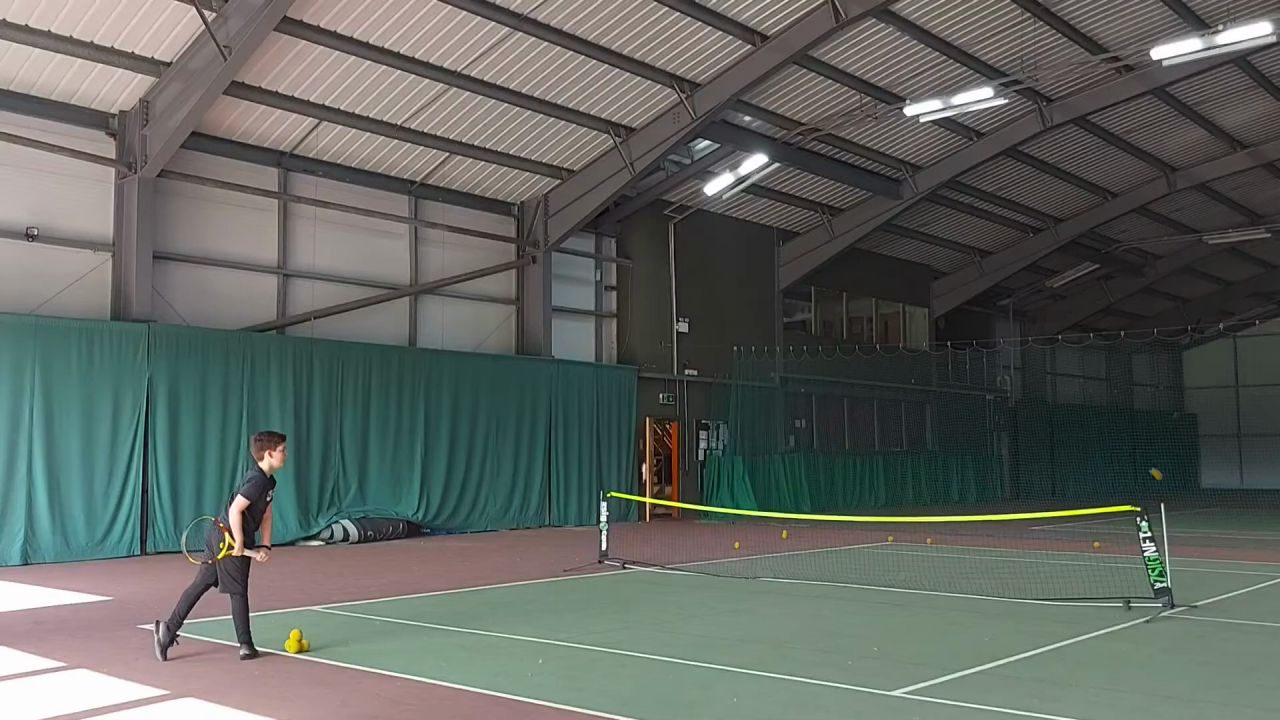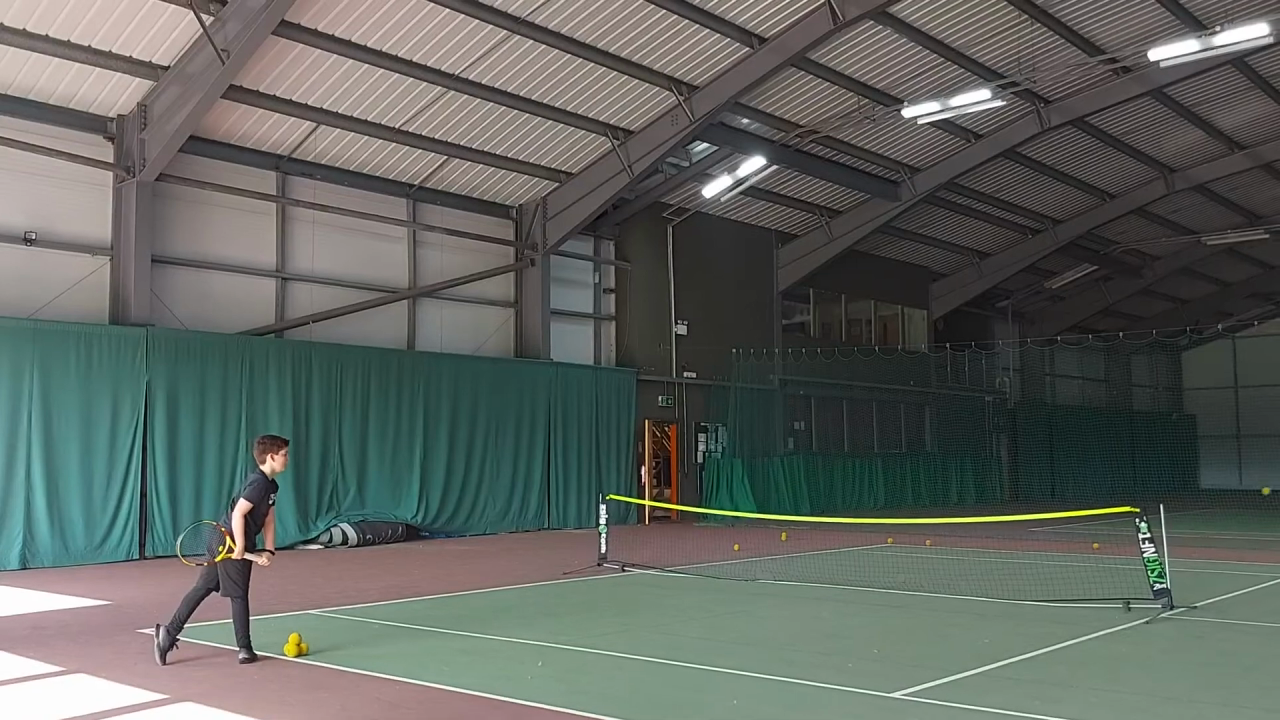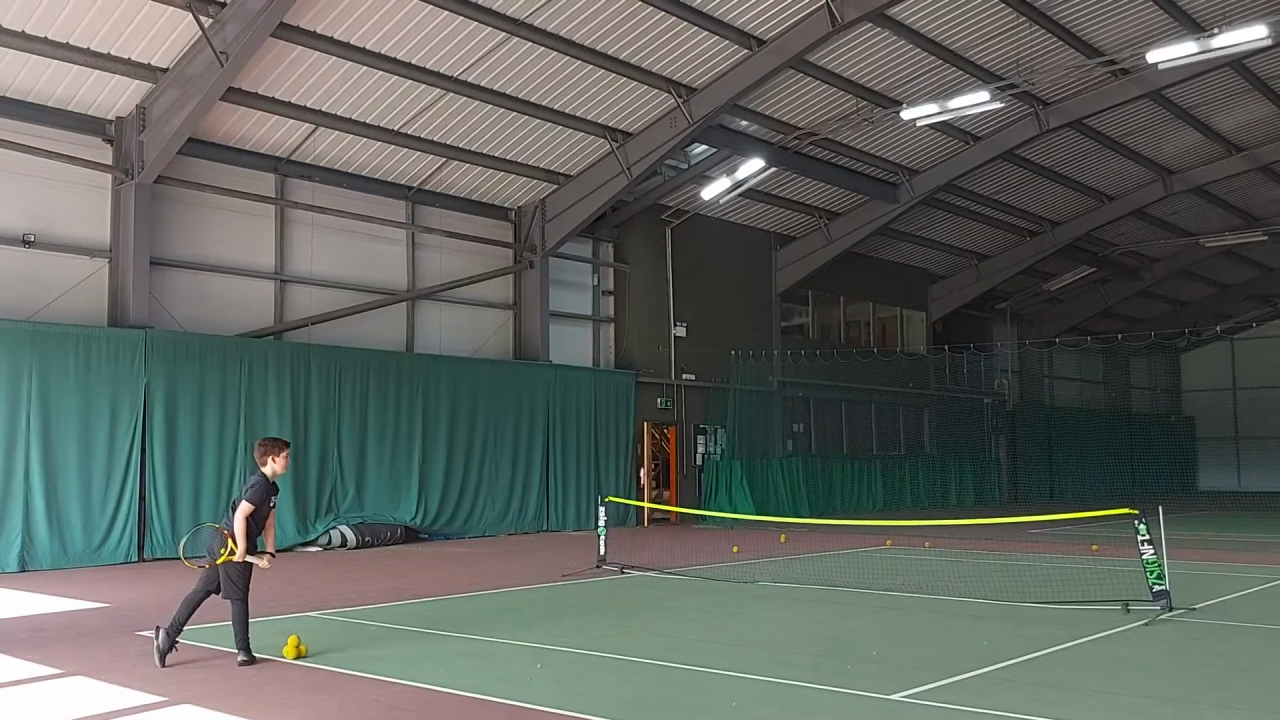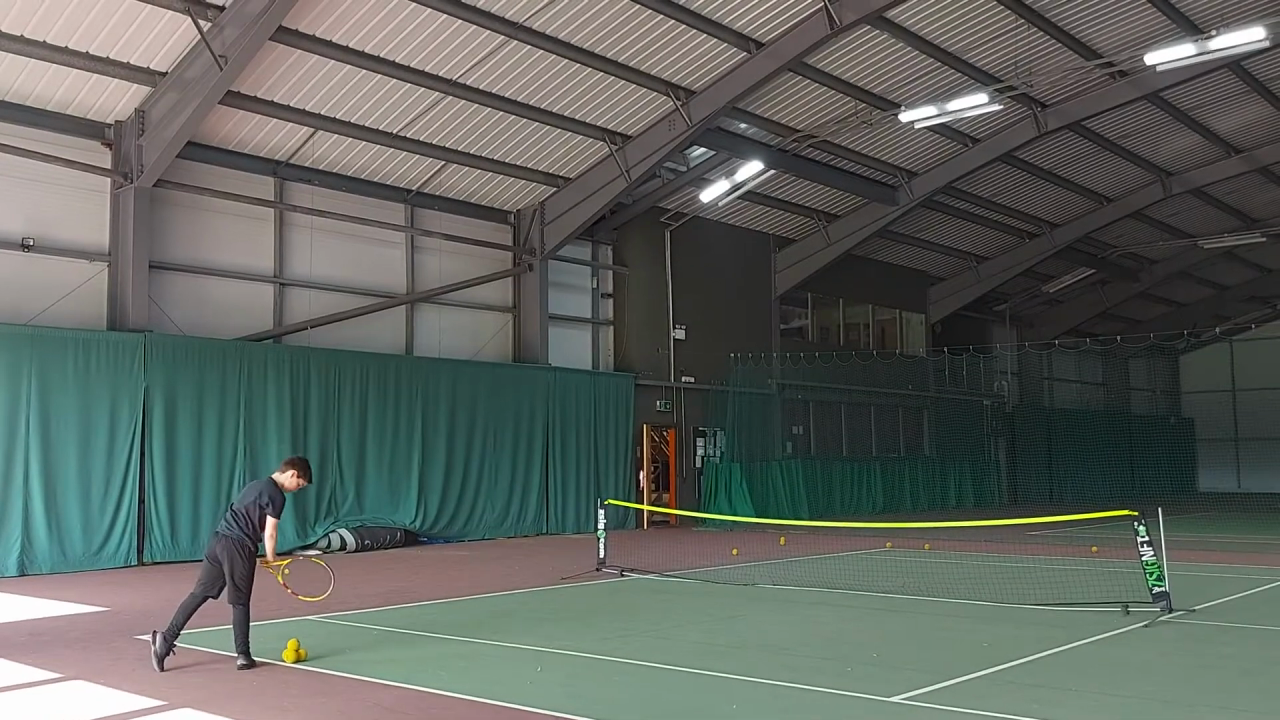
dt=0.5s
person 1, frame 1
left shoulder: (269, 481)
right shoulder: (257, 480)
left elbow: (266, 515)
right elbow: (235, 510)
left wrist: (265, 545)
right wrist: (239, 542)
right hip: (230, 540)
left knee: (200, 585)
right knee: (238, 592)
left ankle: (169, 629)
right ankle: (245, 645)
person 1, frame 2
left shoulder: (270, 485)
right shoulder: (258, 483)
left elbow: (268, 520)
right elbow: (238, 513)
left wrist: (269, 550)
right wrist: (241, 546)
right hip: (231, 542)
left knee: (201, 589)
right knee: (239, 596)
left ankle: (169, 633)
right ankle: (245, 649)
person 1, frame 3
left shoulder: (271, 487)
right shoulder: (260, 485)
left elbow: (269, 523)
right elbow: (240, 515)
left wrist: (270, 552)
right wrist: (242, 548)
right hip: (232, 545)
left knee: (201, 591)
right knee: (239, 598)
left ankle: (168, 635)
right ankle: (243, 652)
person 1, frame 4
left shoulder: (256, 485)
right shoulder: (277, 496)
right elbow: (269, 534)
right wrist: (270, 558)
left hip: (218, 538)
right hip: (238, 547)
left knee: (198, 594)
right knee: (240, 603)
left ankle: (165, 638)
right ankle: (243, 656)
